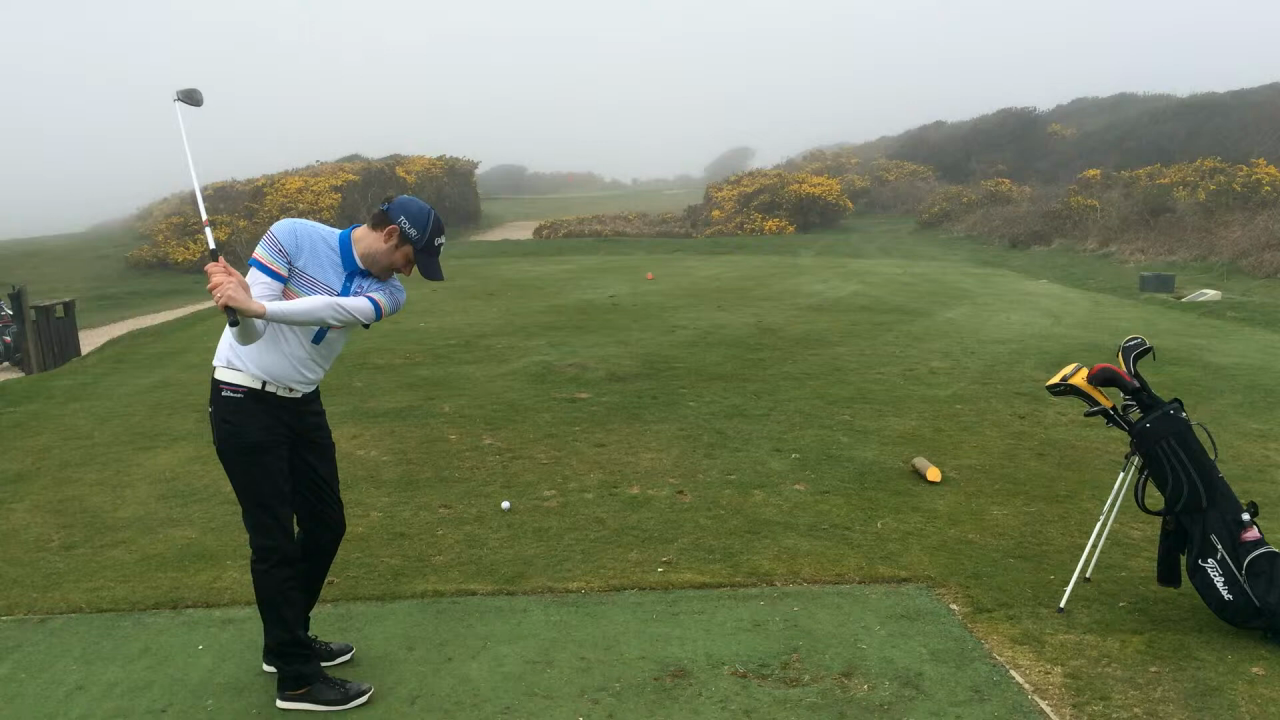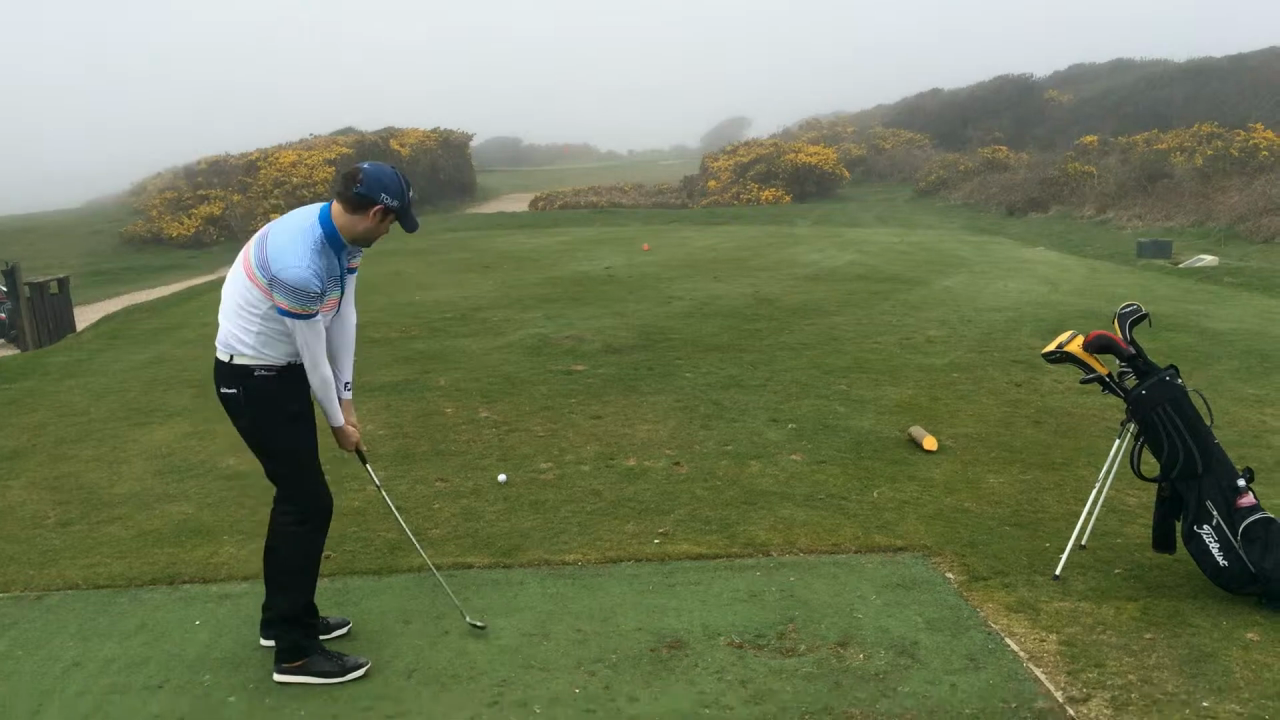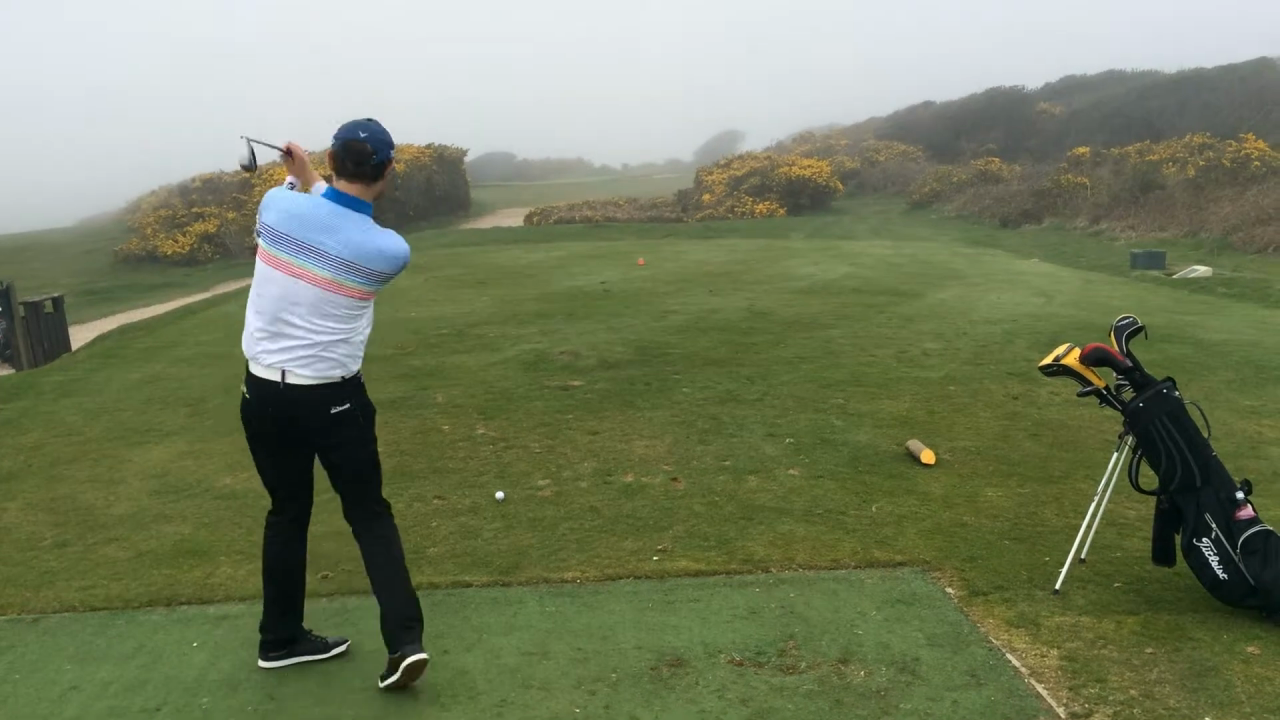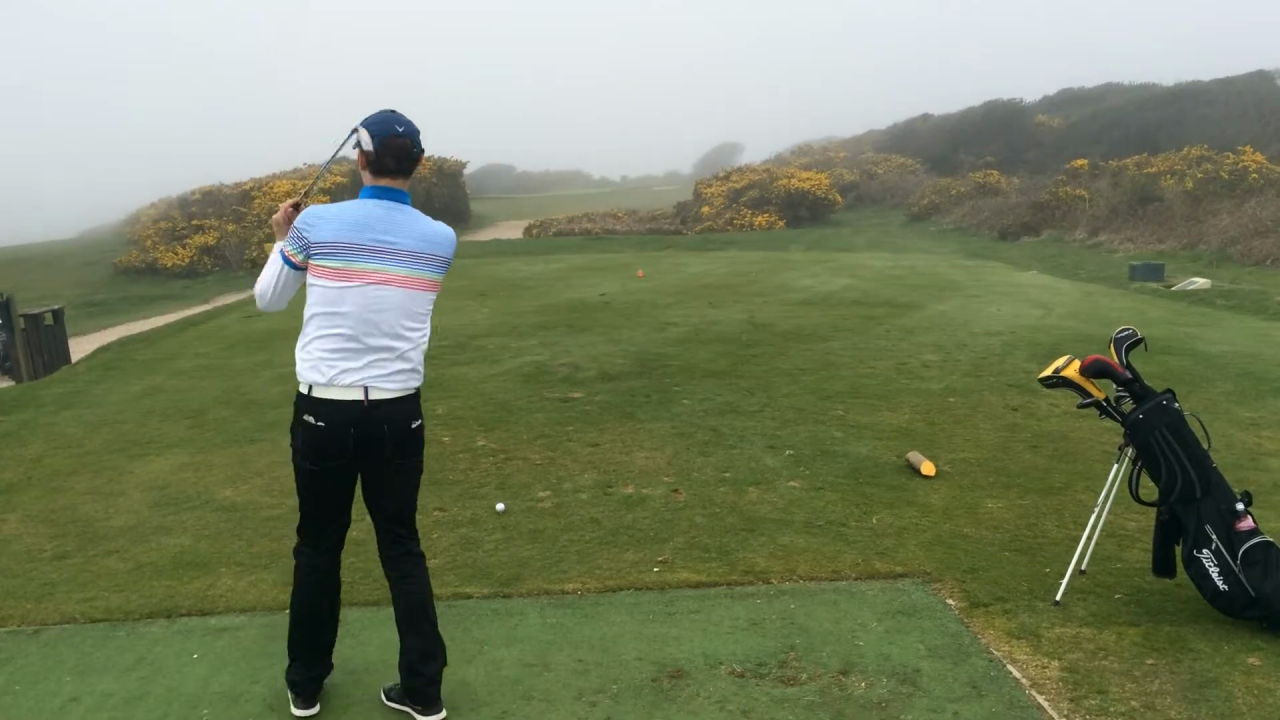
dt=0.4s
person 1, frame 1
left shoulder: (387, 293)
right shoulder: (291, 236)
left elbow: (335, 310)
right elbow: (248, 334)
left wrist: (256, 304)
right wrist: (246, 311)
left hip: (302, 405)
right hip: (245, 403)
left knee: (326, 526)
right knee: (275, 539)
left ankle: (288, 642)
right ankle: (297, 678)
person 1, frame 2
left shoulder: (323, 219)
right shoulder: (298, 270)
left elbow: (341, 314)
right elbow: (313, 352)
left wrist: (345, 397)
right wrist: (337, 418)
left hip: (269, 369)
right hip: (252, 381)
left knee: (297, 493)
right knee: (310, 504)
left ankle: (284, 616)
right ankle: (295, 650)
person 1, frame 3
left shoulder: (279, 205)
right shoulder: (391, 251)
left wrist: (301, 179)
right wrist: (313, 182)
left hip: (263, 391)
right hip: (333, 399)
left knee: (287, 511)
right knee: (370, 515)
left ankle: (281, 638)
right ankle: (405, 640)
person 1, frame 4
left shoulder: (315, 224)
right shoulder: (441, 239)
left elbow: (268, 299)
left wrist: (283, 242)
left hip: (323, 412)
right hip: (397, 415)
left knee: (318, 543)
right knee: (401, 546)
